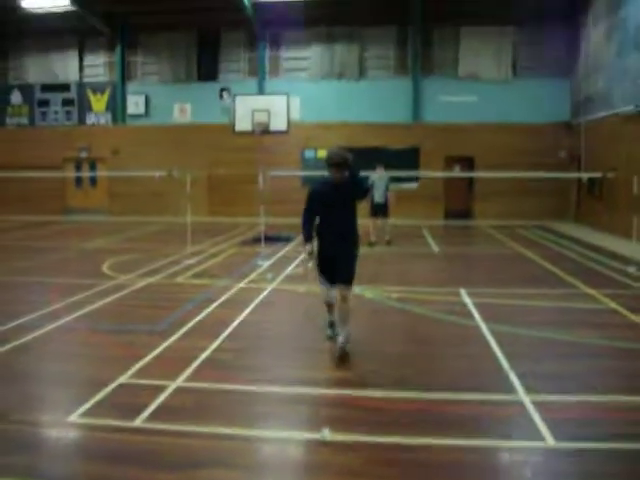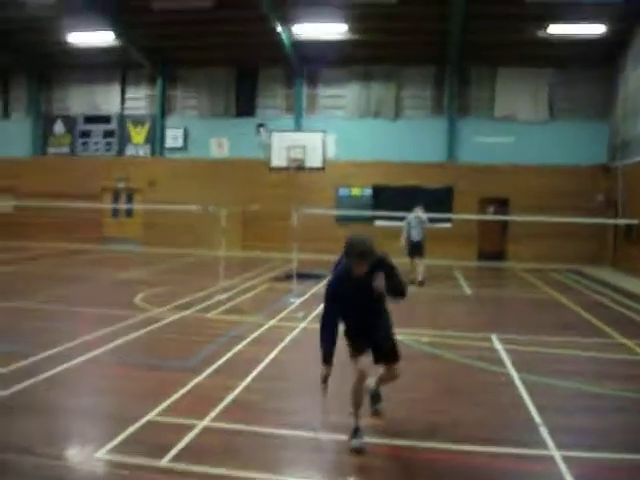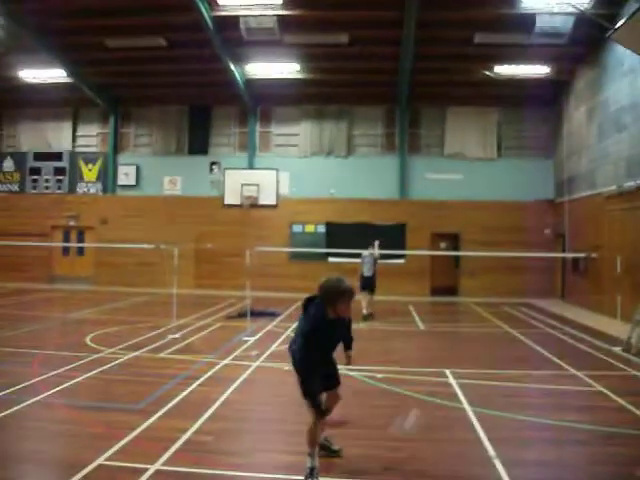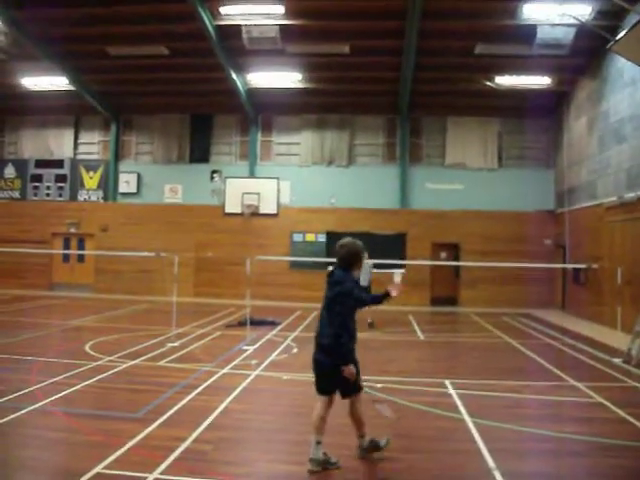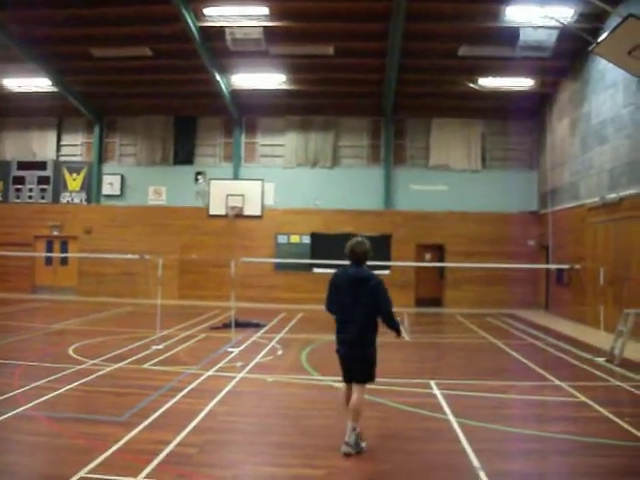
dt=0.7s
person 1, frame 1
left shoulder: (352, 185)
right shoulder: (318, 189)
left elbow: (364, 190)
right elbow: (308, 217)
left wrist: (351, 167)
right wrist: (308, 241)
left hip: (347, 248)
right hip: (325, 248)
left knee: (343, 293)
right knee: (328, 292)
left ankle: (343, 337)
right ankle: (332, 319)
person 1, frame 2
left shoulder: (381, 263)
right shoulder: (337, 281)
left elbow: (401, 291)
right elbow: (328, 321)
left wrist: (387, 288)
right wrist: (327, 363)
left hip: (380, 322)
right hip: (355, 327)
left knee: (392, 373)
right knee: (361, 371)
left ankle: (374, 387)
right ankle: (356, 427)
person 1, frame 3
left shoulder: (342, 311)
right shoulder: (310, 326)
right elbow: (305, 372)
left wrist: (348, 347)
right wrist: (321, 412)
left hip: (325, 355)
right hip: (306, 364)
left knee: (334, 396)
right knee: (318, 412)
left ankle: (320, 438)
person 1, frame 4
left shoulder: (341, 281)
right shoulder: (346, 287)
left elbow: (359, 300)
right elbow: (340, 329)
left wrist: (385, 295)
right wrist: (347, 361)
left hip: (323, 353)
right hip: (337, 355)
left knee: (324, 400)
right knee: (354, 398)
left ankle: (316, 455)
right ankle: (364, 444)
person 1, frame 5
left shoulder: (337, 278)
right shoulder: (374, 282)
left elbow: (330, 307)
right elbow: (385, 311)
right wrist: (397, 328)
left hip: (343, 342)
right hip: (364, 344)
left knee: (349, 386)
right knee: (358, 390)
left ankle: (353, 429)
right ankle: (350, 440)
